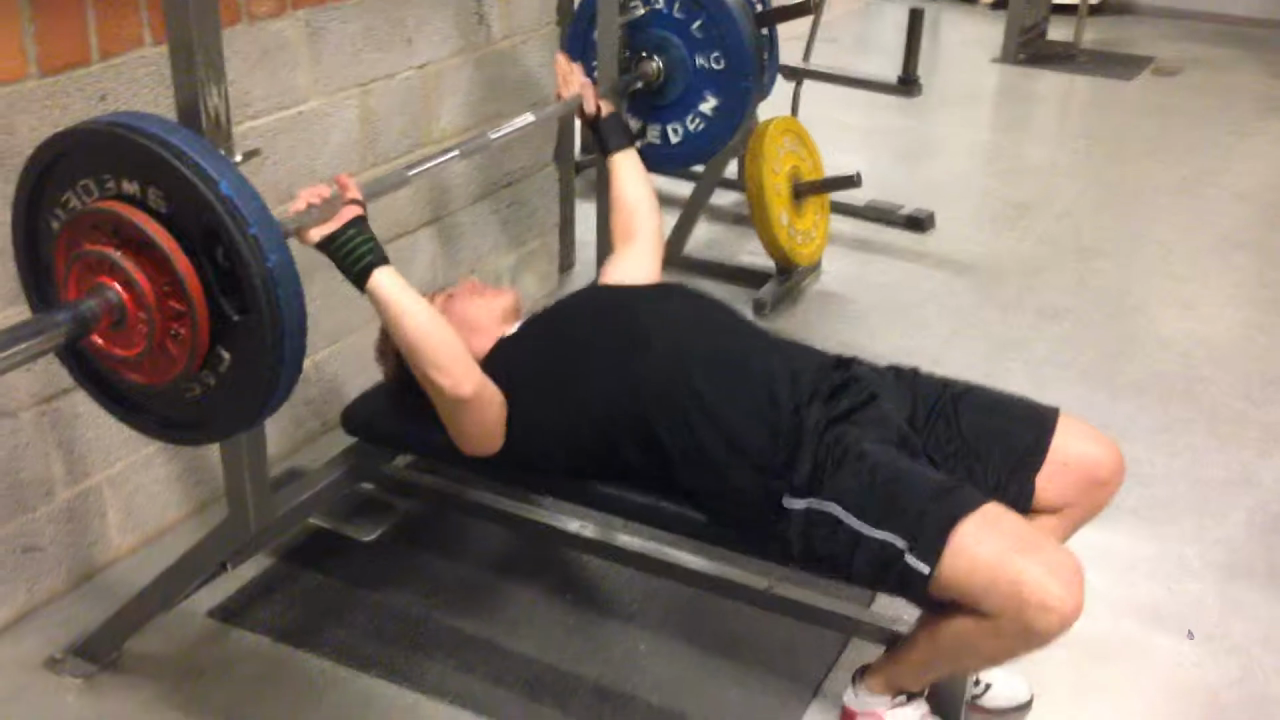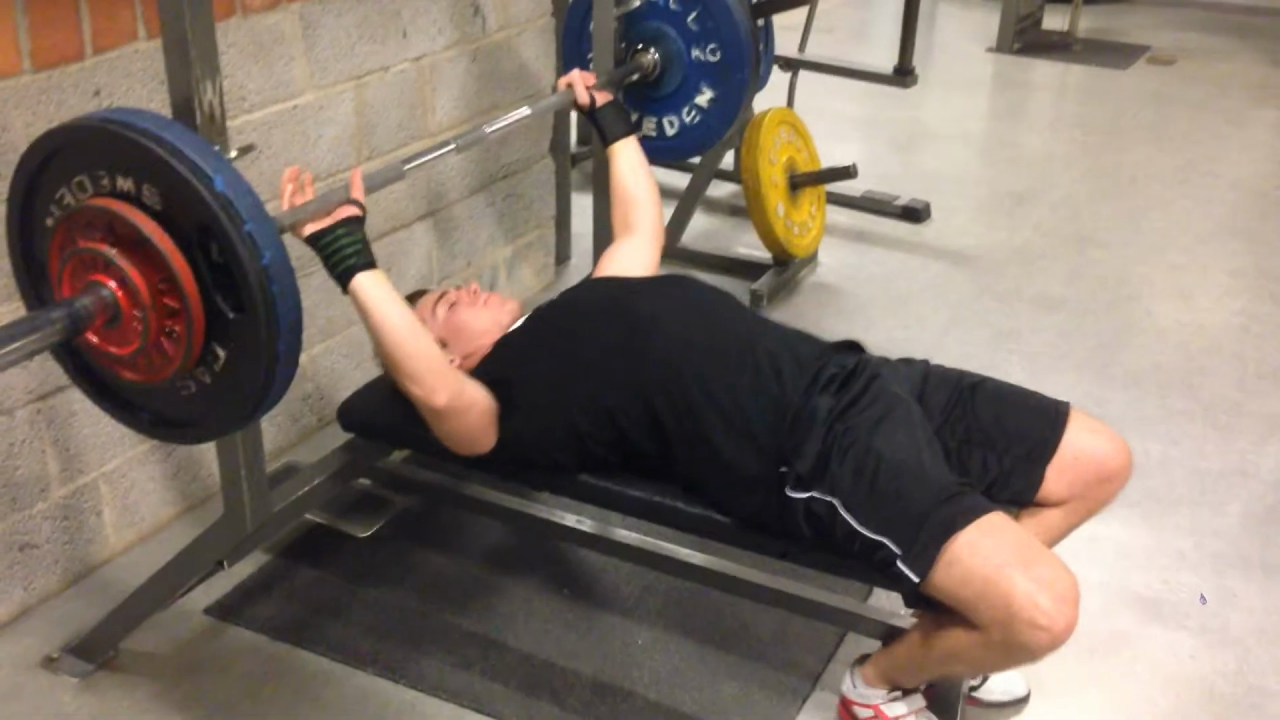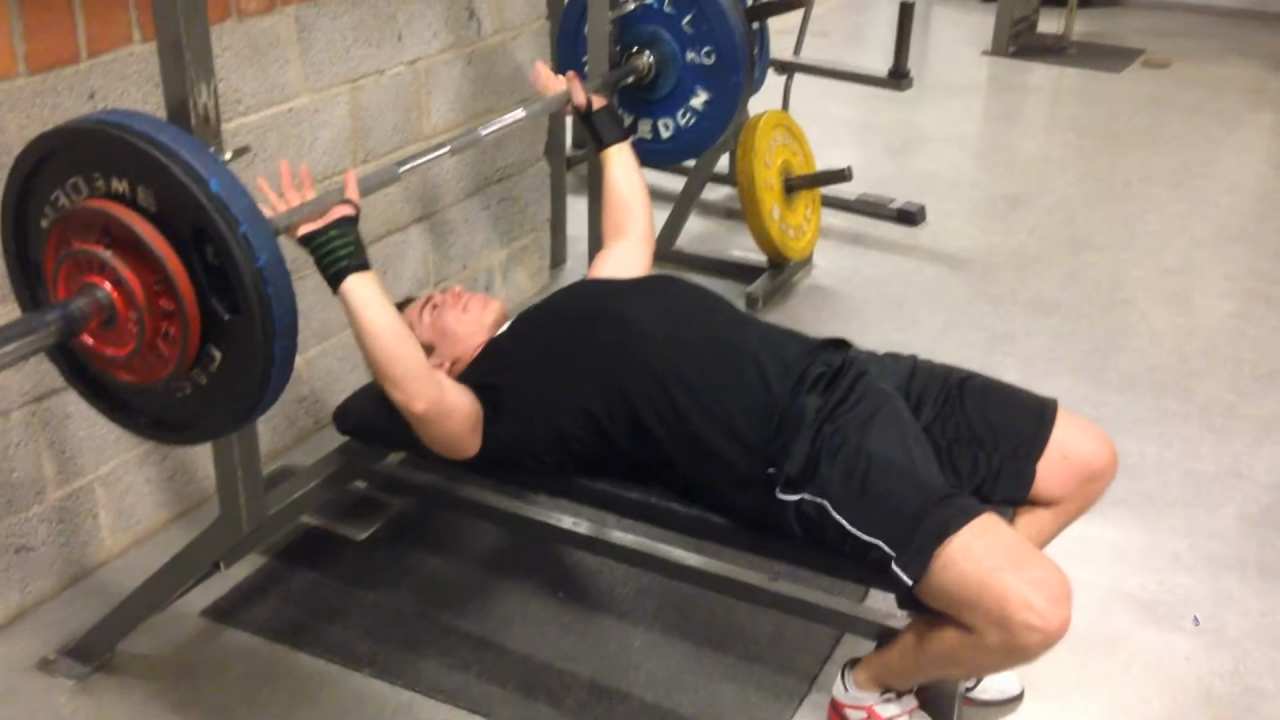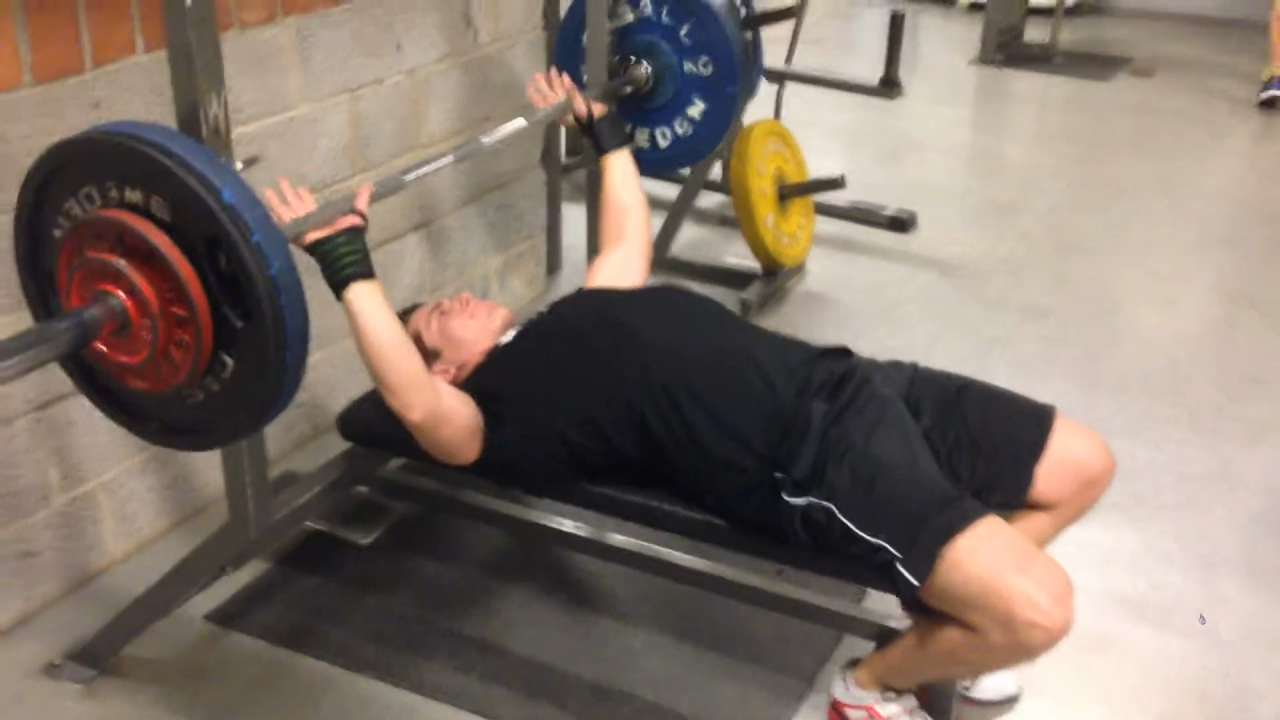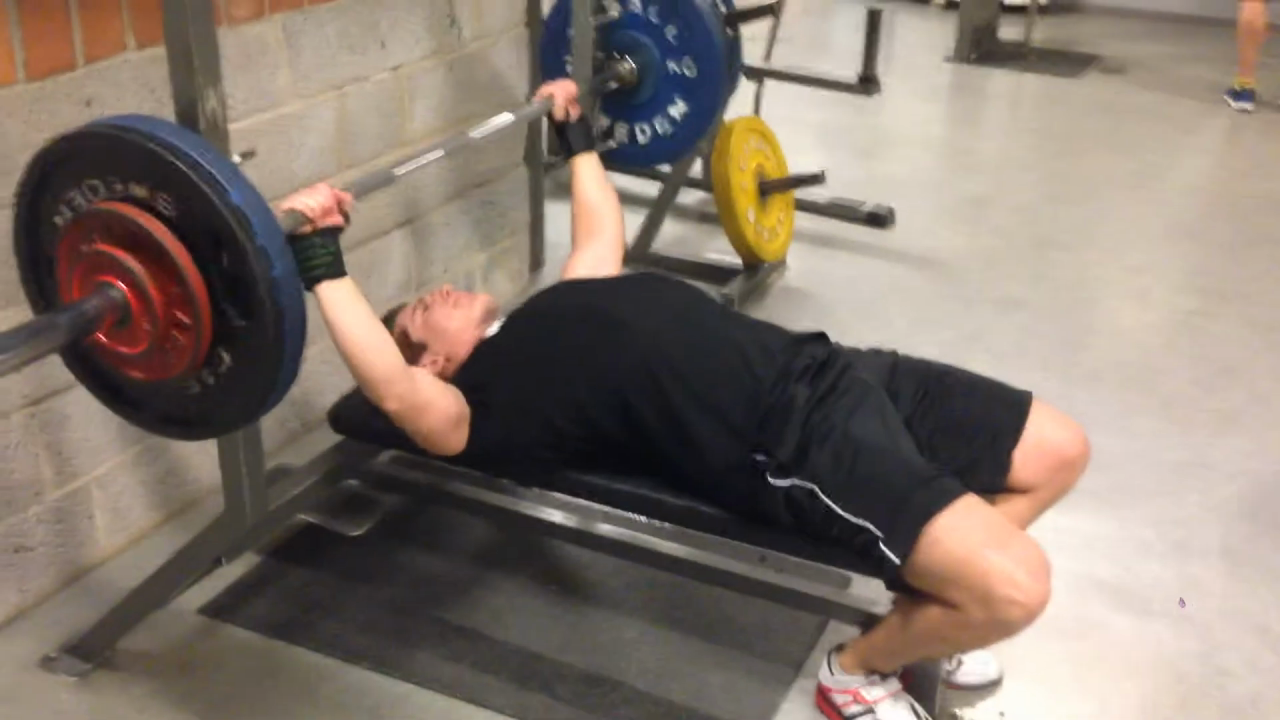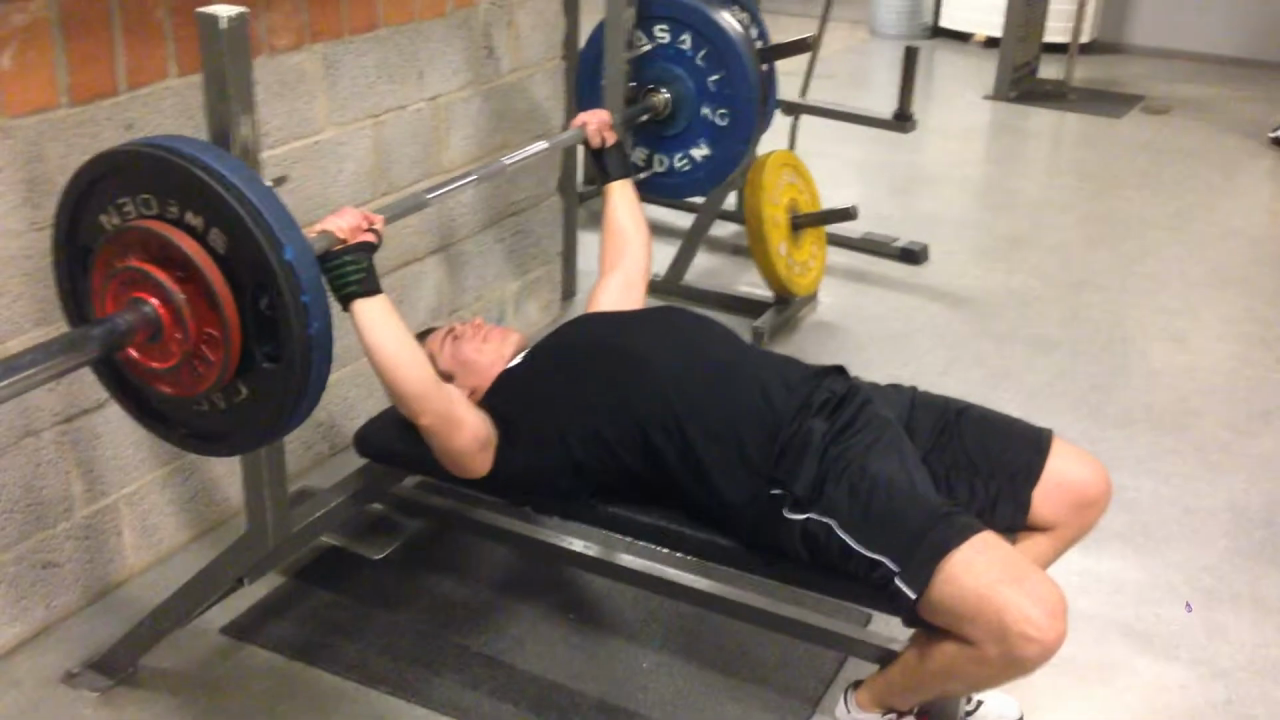
dt=0.5s
person 1, frame 1
left shoulder: (580, 316)
right shoulder: (498, 412)
left elbow: (644, 238)
right elbow: (454, 382)
left wrist: (607, 127)
right wrist: (362, 260)
left hip: (849, 393)
right hip: (804, 465)
left knee: (1092, 471)
right knee: (1044, 598)
left ankle: (943, 629)
person 1, frame 2
left shoulder: (576, 314)
right shoulder: (501, 402)
left elbow: (641, 228)
right elbow: (434, 392)
left wrist: (608, 116)
right wrist: (349, 258)
left hip: (848, 381)
right hip: (814, 455)
left knee: (1101, 462)
right knee: (1037, 614)
left ankle: (946, 613)
person 1, frame 3
left shoulder: (566, 315)
right shoulder: (490, 405)
left elbow: (634, 232)
right elbow: (418, 400)
left wrist: (600, 119)
right wrist: (342, 259)
left hip: (839, 377)
right hip: (801, 452)
left knee: (1087, 462)
right knee: (1031, 616)
left ankle: (941, 624)
person 1, frame 4
left shoulder: (569, 321)
right shoulder: (498, 409)
left elbow: (628, 240)
right elbow: (416, 408)
left wrist: (601, 128)
right wrist: (347, 268)
left hip: (837, 384)
right hip: (805, 462)
left knee: (1083, 467)
right knee: (1034, 613)
left ankle: (938, 612)
person 1, frame 5
left shoulder: (547, 315)
right shoulder: (486, 403)
left elbow: (603, 234)
right elbow: (398, 397)
left wrist: (574, 132)
right wrist: (319, 260)
left hip: (819, 371)
right hip: (783, 442)
left knee: (1059, 452)
right knee: (1012, 589)
left ankle: (920, 612)
person 1, frame 6
left shoulder: (572, 348)
right shoulder: (508, 432)
left elbow: (628, 264)
right elbow: (428, 412)
left wrist: (611, 159)
right wrist: (354, 279)
right hip: (803, 475)
left knee: (1081, 490)
right knee: (1028, 627)
left ankle: (937, 654)
